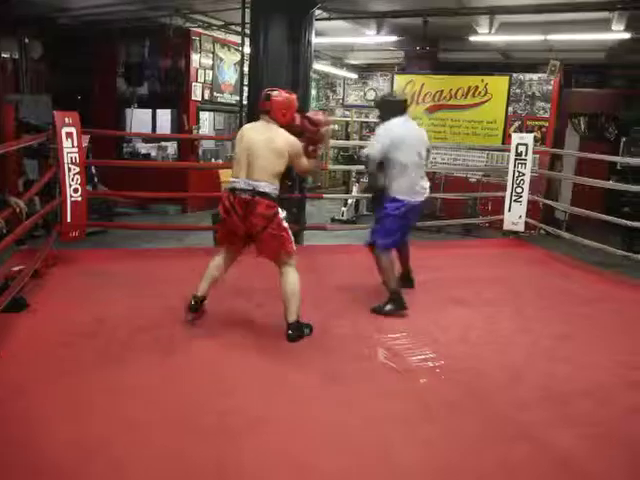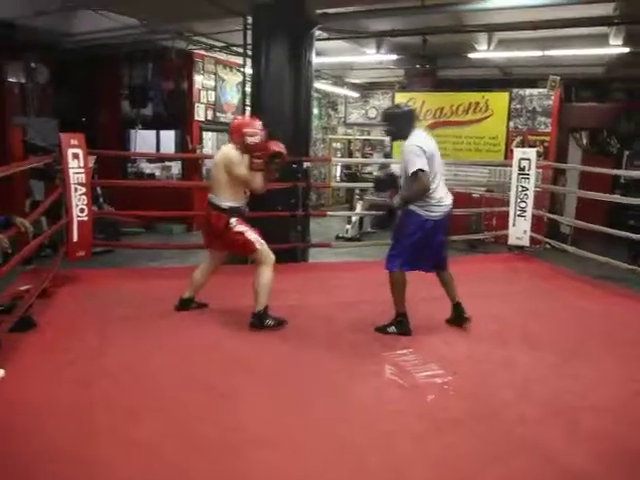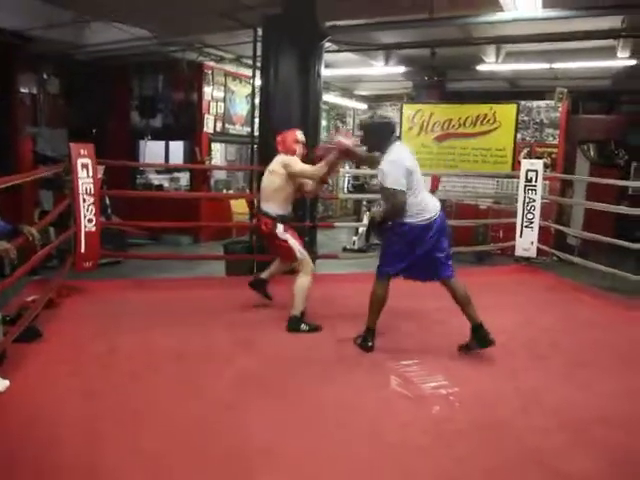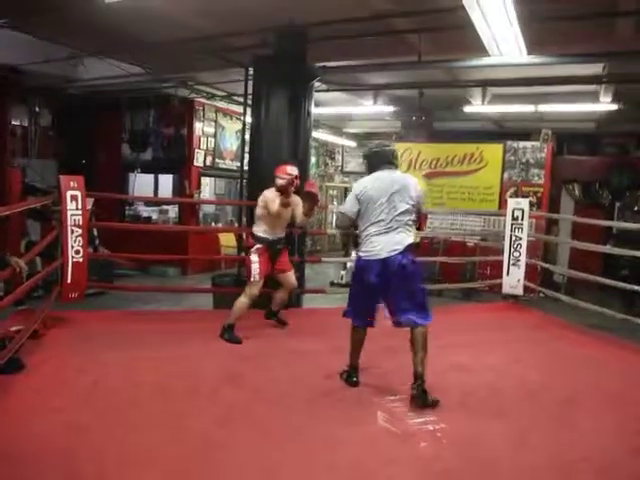
dt=0.7s
person 1, frame 1
left shoulder: (384, 131)
right shoulder: (419, 131)
left elbow: (372, 166)
left wrist: (377, 187)
left hip: (398, 197)
right hip: (418, 194)
left knee: (380, 244)
right knee: (399, 235)
left ankle: (395, 299)
right ankle: (406, 277)
person 1, frame 2
left shoulder: (412, 145)
right shoulder: (421, 138)
left elbow: (422, 185)
left wrist: (397, 201)
right wrist: (397, 185)
left hip: (422, 213)
right hip: (438, 211)
left knee: (396, 263)
right knee: (438, 263)
left ankle: (401, 321)
right ankle: (457, 310)
person 1, frame 3
left shoulder: (391, 162)
right shoulder: (397, 148)
left elbow: (398, 204)
left wrist: (380, 218)
right wrist: (352, 153)
left hip: (410, 224)
right hip: (433, 217)
left knee: (383, 276)
right knee: (447, 275)
left ankle: (368, 335)
right ankle: (479, 329)
person 1, frame 4
left shoulder: (361, 185)
right shoulder: (413, 184)
left elbow: (344, 224)
left hip: (369, 258)
right hip: (401, 256)
left knee: (359, 319)
right knee: (417, 320)
left ankle: (353, 371)
right ankle: (419, 384)
person 2, frame 1
left shoulder: (244, 131)
right shoulder: (290, 140)
right elbow: (306, 169)
right wrist: (314, 143)
left hip: (234, 201)
right hip: (263, 207)
left knee: (226, 253)
right knee: (288, 265)
left ankle: (198, 299)
right ankle: (294, 326)
person 2, frame 2
left shoulder: (239, 155)
right shoulder: (231, 154)
left elbow: (257, 187)
right elbow: (256, 186)
left wrist: (267, 159)
right wrist: (258, 158)
left hip: (215, 214)
right hip: (227, 218)
left knee: (213, 260)
right knee: (267, 259)
left ankle: (186, 299)
right ankle: (260, 315)
person 2, frame 3
left shoulder: (291, 167)
right shoulder: (286, 161)
left elbow: (309, 190)
right elbow: (318, 174)
right wrist: (335, 154)
left hip: (271, 221)
right hip: (274, 224)
left knee: (288, 257)
right knee: (306, 268)
left ankle: (260, 280)
right ankle: (296, 319)
person 2, frame 4
left shoulder: (296, 200)
right shoulder: (269, 194)
left elbow: (301, 222)
right elbow: (279, 213)
left wrist: (310, 205)
right wrist: (285, 194)
left hip: (279, 245)
right hip: (261, 245)
left knee: (291, 284)
right knee: (252, 292)
left ankle: (273, 312)
right ankle: (228, 328)
